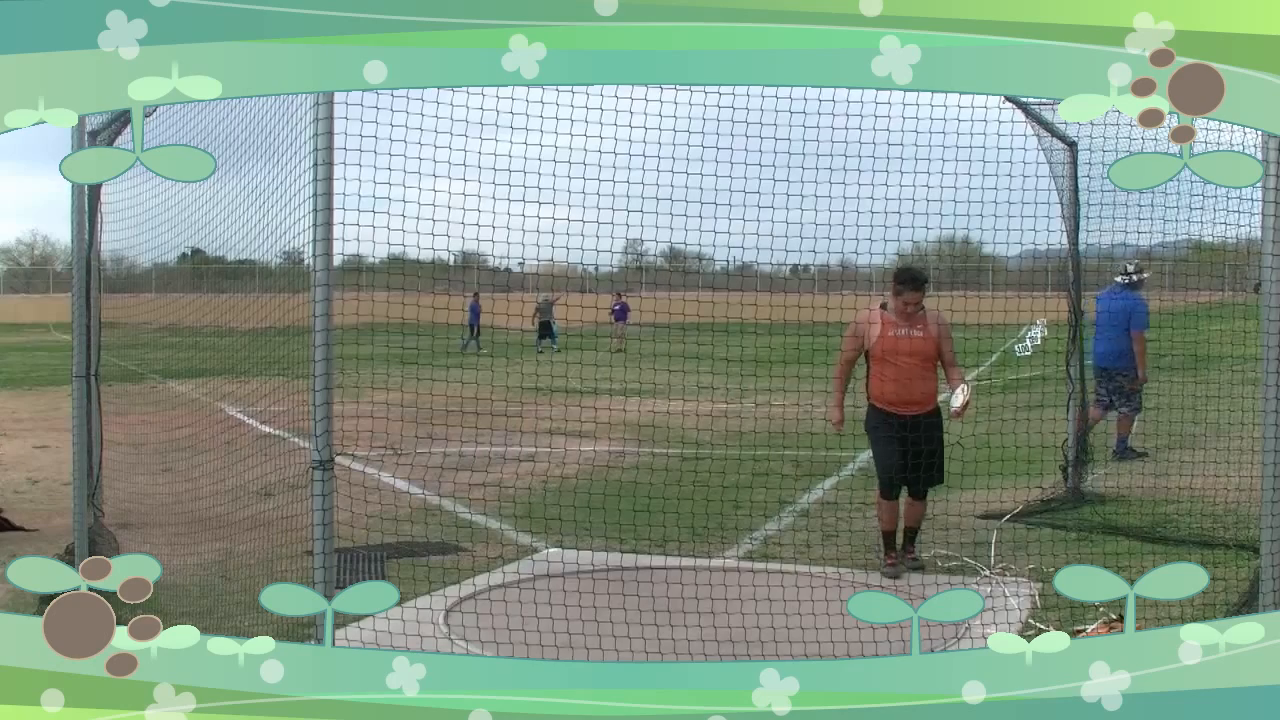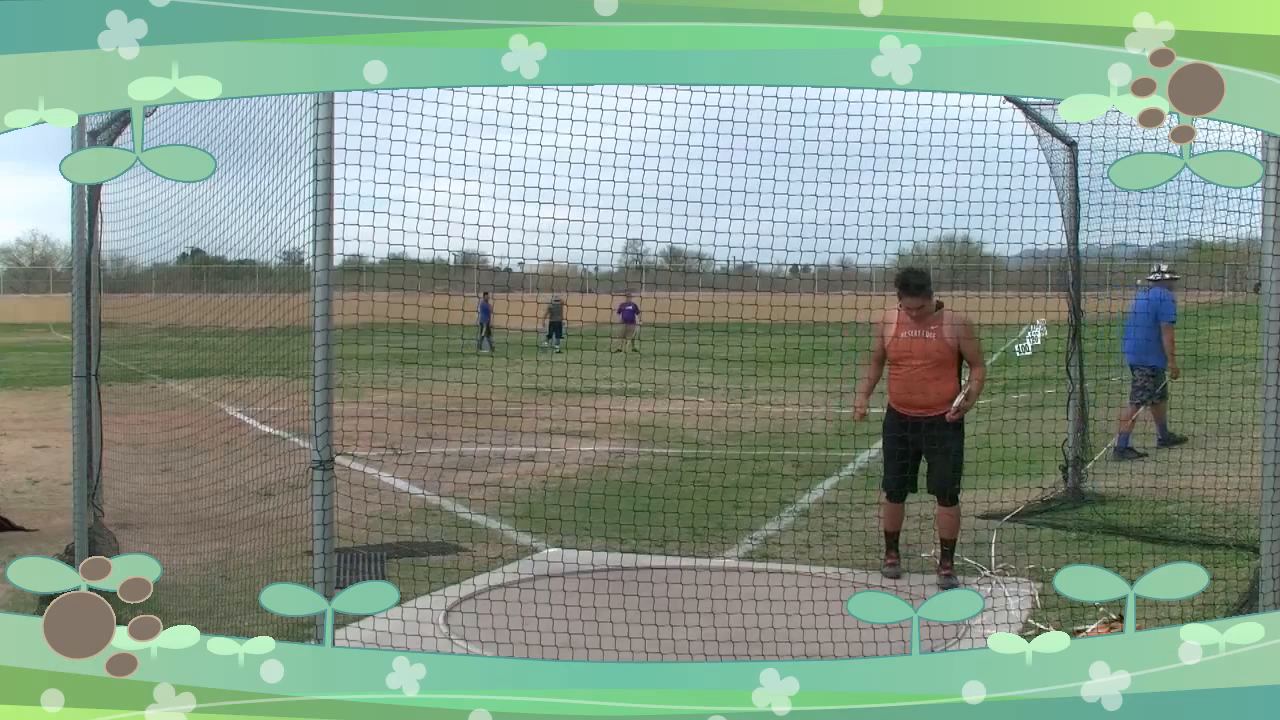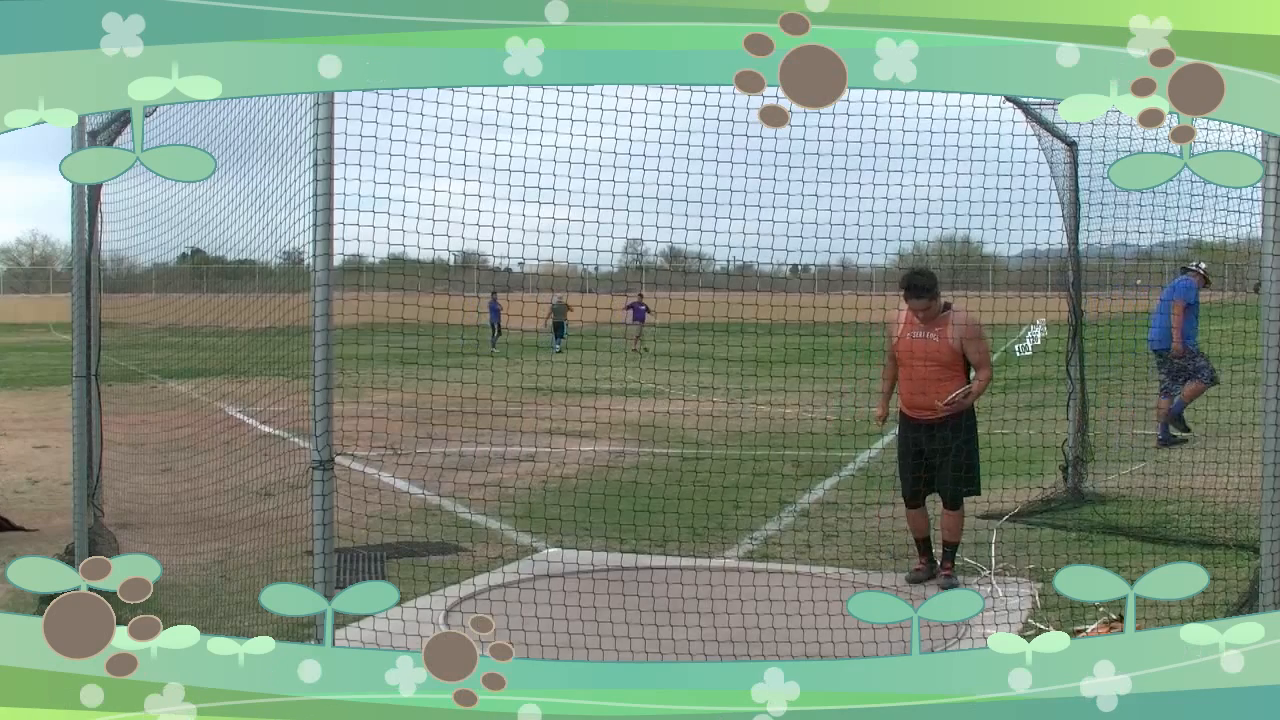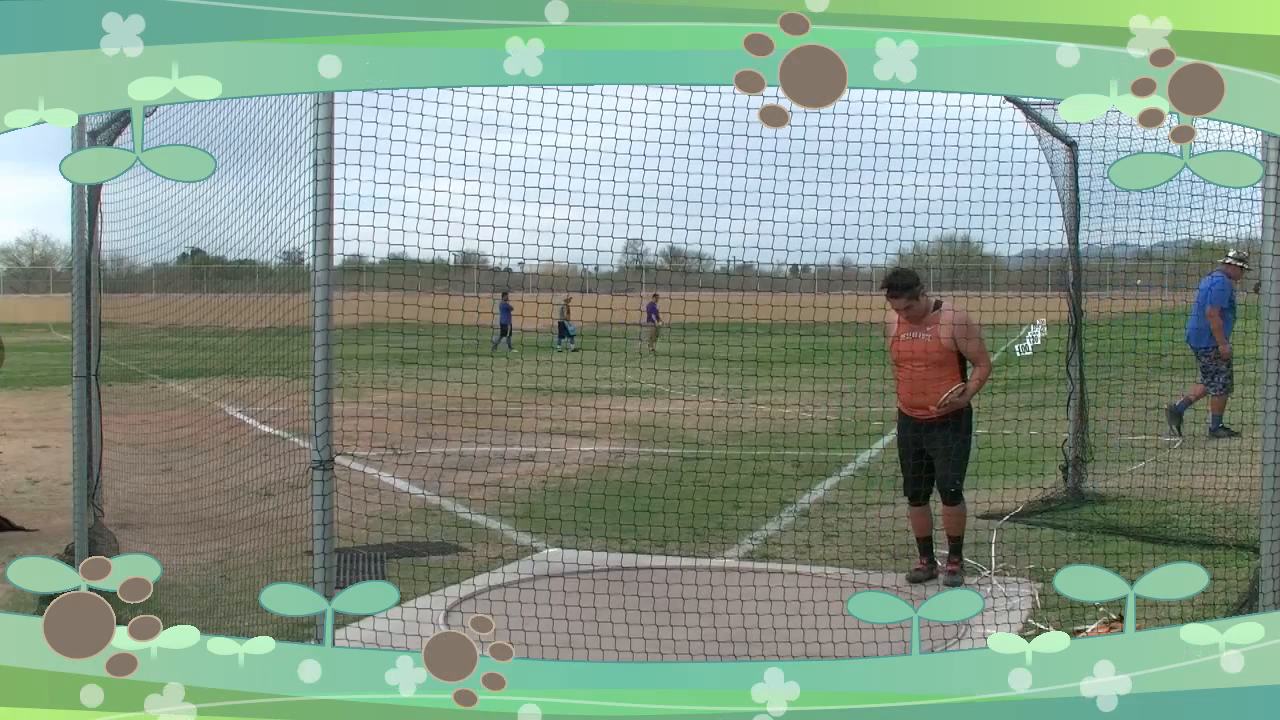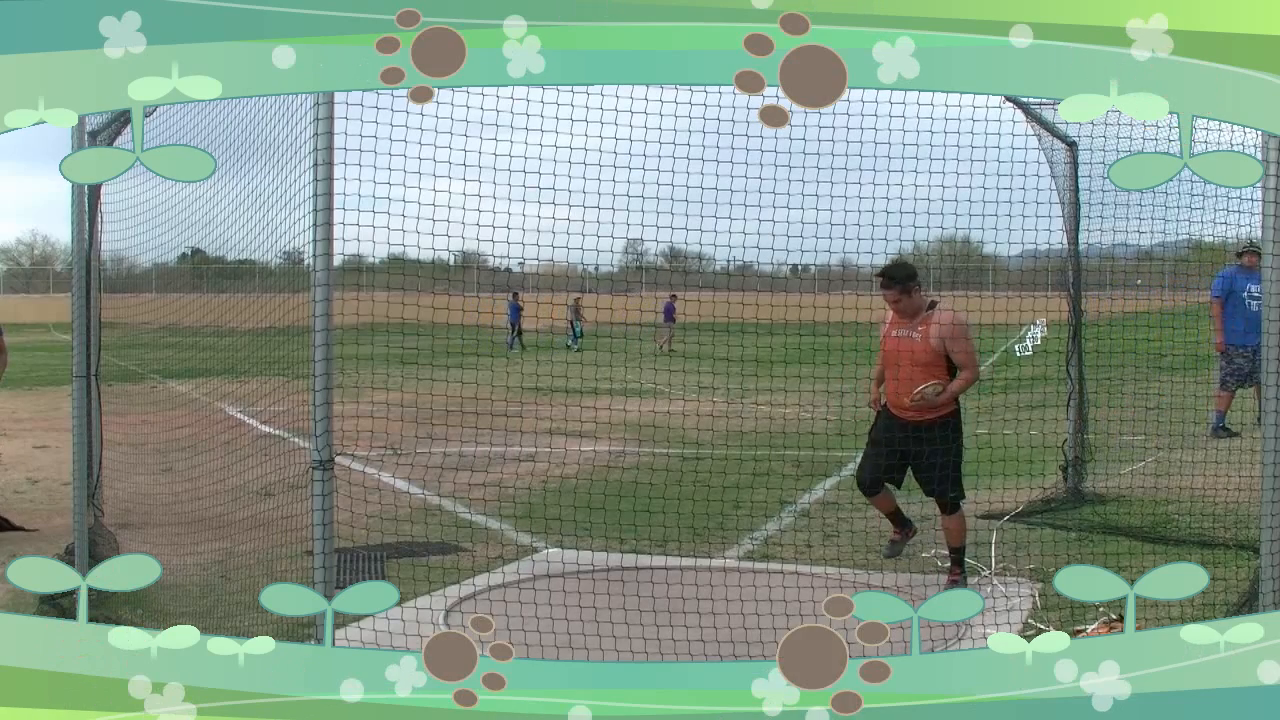
dt=0.5s
person 1, frame 1
left shoulder: (936, 322)
right shoulder: (866, 321)
left elbow: (951, 365)
right elbow: (845, 364)
right wrist: (837, 405)
left hip: (926, 418)
right hip: (884, 418)
left knee: (919, 488)
right knee: (889, 484)
left ankle: (909, 547)
right ankle: (890, 552)
person 1, frame 2
left shoulder: (956, 323)
right shoulder: (888, 322)
left elbow: (978, 365)
right elbow: (876, 360)
left wrist: (968, 400)
right wrist: (863, 397)
left hip: (943, 422)
right hip: (899, 419)
left knee: (946, 492)
right knee: (894, 490)
left ankle: (946, 564)
right ankle: (891, 553)
person 1, frame 3
left shoulder: (962, 323)
right shoulder: (899, 322)
left elbow: (984, 369)
left wrist: (968, 399)
right wrist: (884, 402)
left hip: (952, 423)
right hip: (911, 422)
left knee: (952, 496)
right knee: (912, 496)
left ankle: (948, 564)
right ankle: (925, 560)
person 1, frame 4
left shoulder: (956, 321)
right shoulder: (894, 324)
left elbow: (983, 364)
left wrist: (965, 397)
right wrist: (902, 398)
left hip: (950, 422)
right hip: (909, 422)
left knee: (950, 488)
right knee: (915, 494)
left ankle: (955, 558)
right ankle: (926, 559)
person 1, frame 5
left shoulder: (948, 323)
right shoulder: (890, 320)
left elbow: (970, 371)
left wrist: (941, 399)
right wrist: (876, 385)
left hip: (938, 425)
right hip: (893, 419)
left knee: (948, 499)
right knee: (867, 480)
left ankle: (958, 569)
right ankle: (902, 526)
person 2, frame 1
left shoulder: (1103, 295)
right shoulder: (1137, 301)
right elbow: (1137, 338)
right wrist: (1142, 368)
left hip: (1100, 357)
right hip: (1123, 360)
left knee: (1101, 402)
right knee: (1128, 405)
right ankle: (1121, 449)
person 2, frame 2
left shoulder: (1142, 295)
right shoulder: (1165, 297)
right elbow: (1166, 331)
right wrist: (1172, 362)
left hip: (1134, 353)
right hip: (1149, 356)
left knee: (1159, 396)
right knee: (1136, 401)
left ankle: (1164, 436)
right ankle: (1121, 447)
person 2, frame 3
left shoulder: (1174, 284)
right shoulder: (1188, 283)
right elbow: (1177, 309)
right wrist: (1177, 339)
left hip: (1159, 343)
right hip: (1178, 343)
left knee: (1167, 389)
right knee: (1206, 376)
left ankle: (1163, 435)
right ankle: (1176, 411)
person 2, frame 4
left shoulder: (1212, 279)
right shoulder: (1222, 283)
right elbow: (1212, 314)
right wrist: (1222, 343)
left hip: (1198, 338)
right hip: (1210, 341)
left knee: (1211, 382)
right knee: (1221, 384)
left ankle: (1177, 409)
right ankle: (1215, 427)
person 2, frame 5
right shoulder: (1228, 275)
right elbow: (1216, 305)
right wrist: (1218, 334)
left hip: (1260, 339)
right hip: (1234, 340)
left knee: (1263, 380)
right knee: (1229, 383)
left ankle: (1264, 416)
right ankle: (1218, 425)
